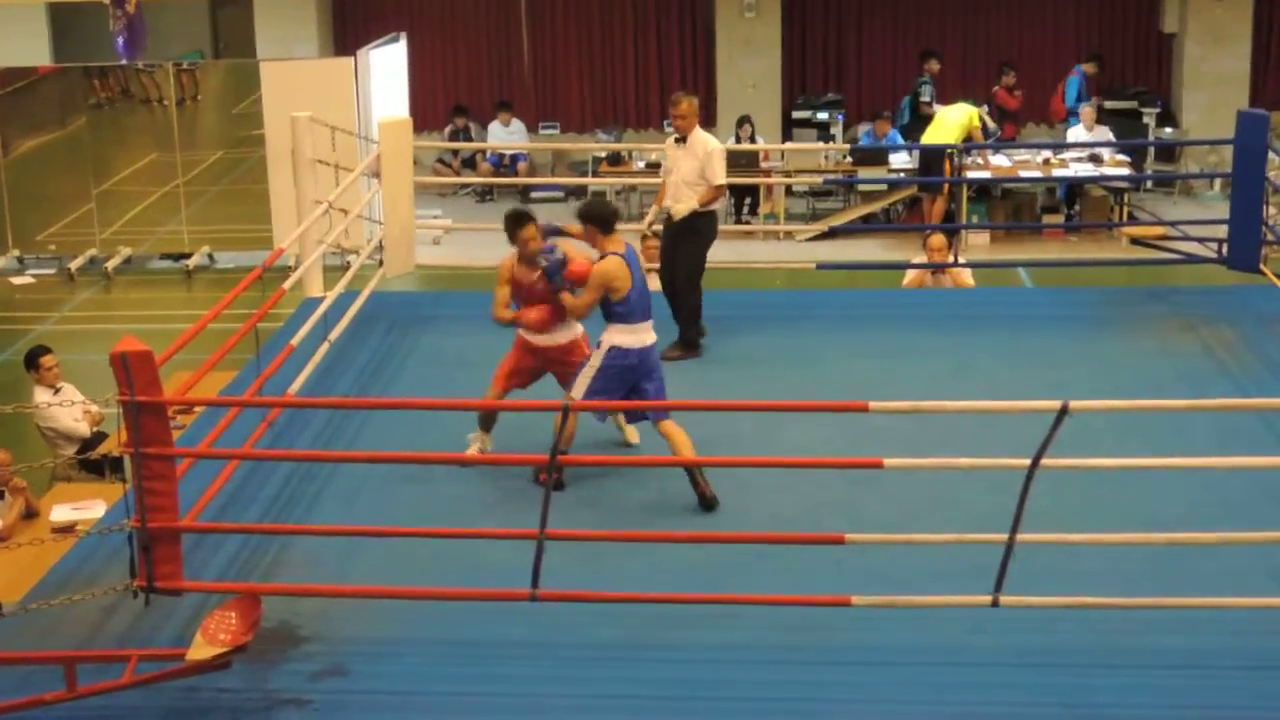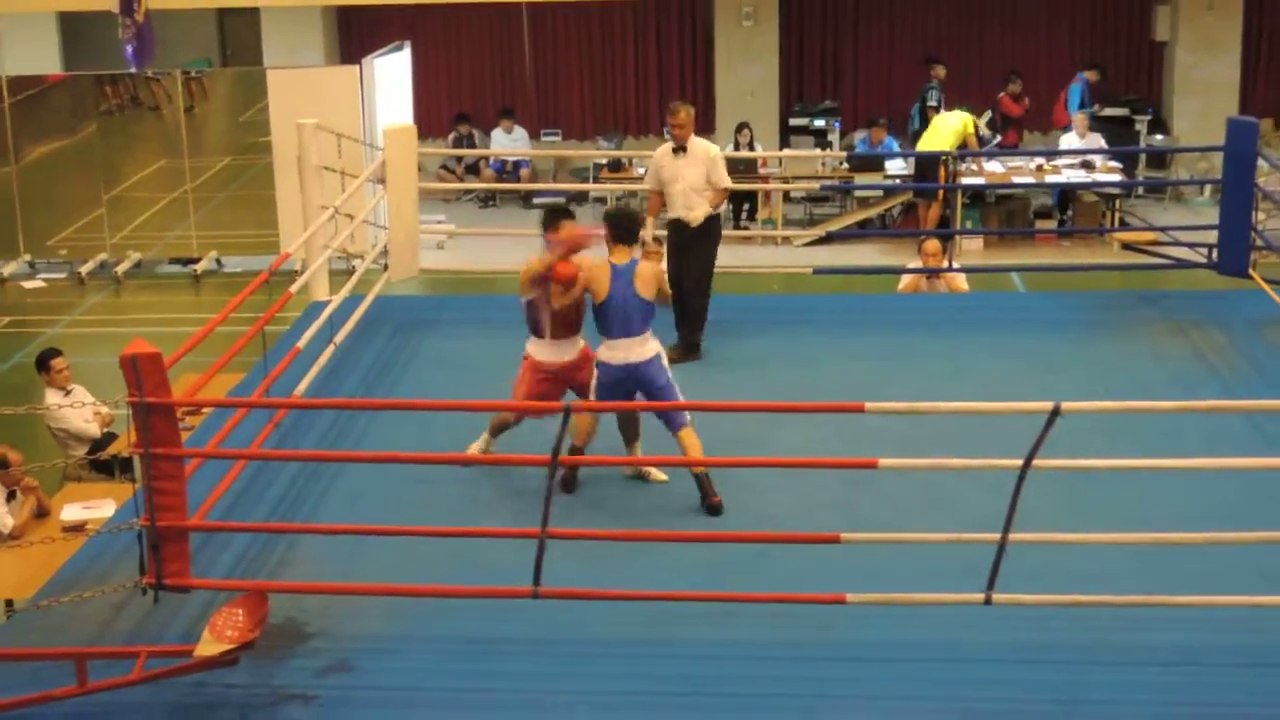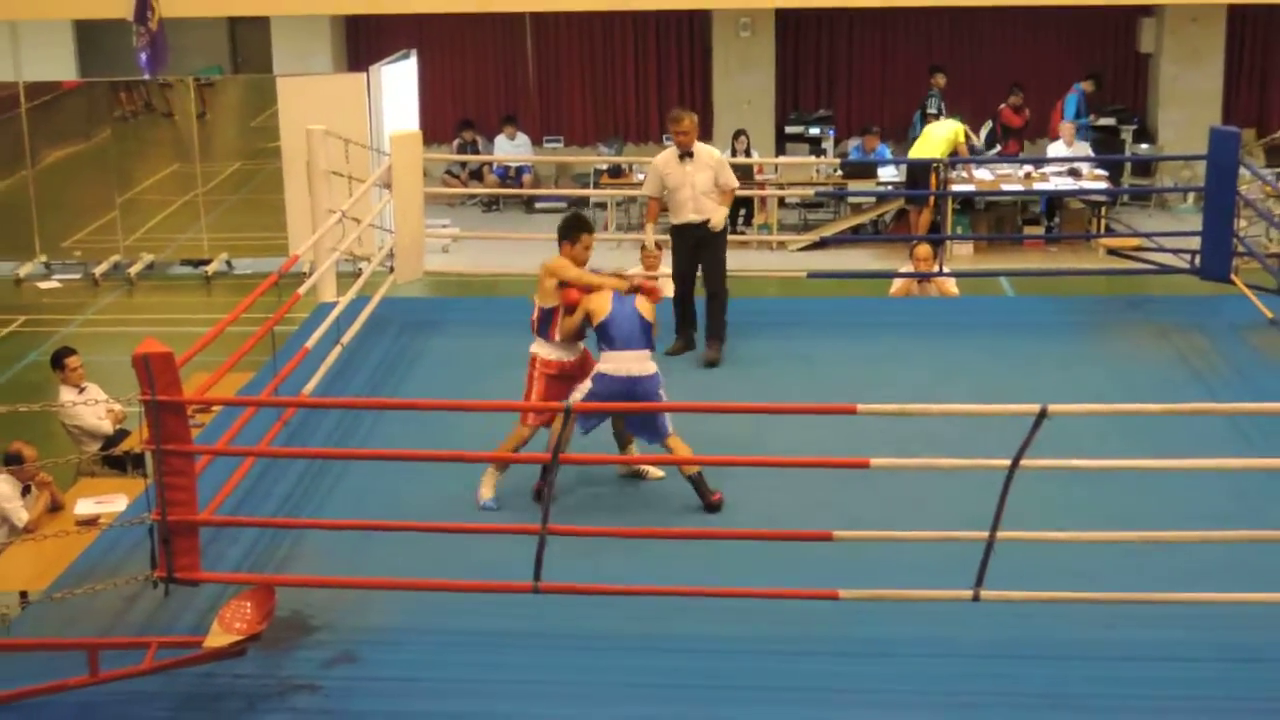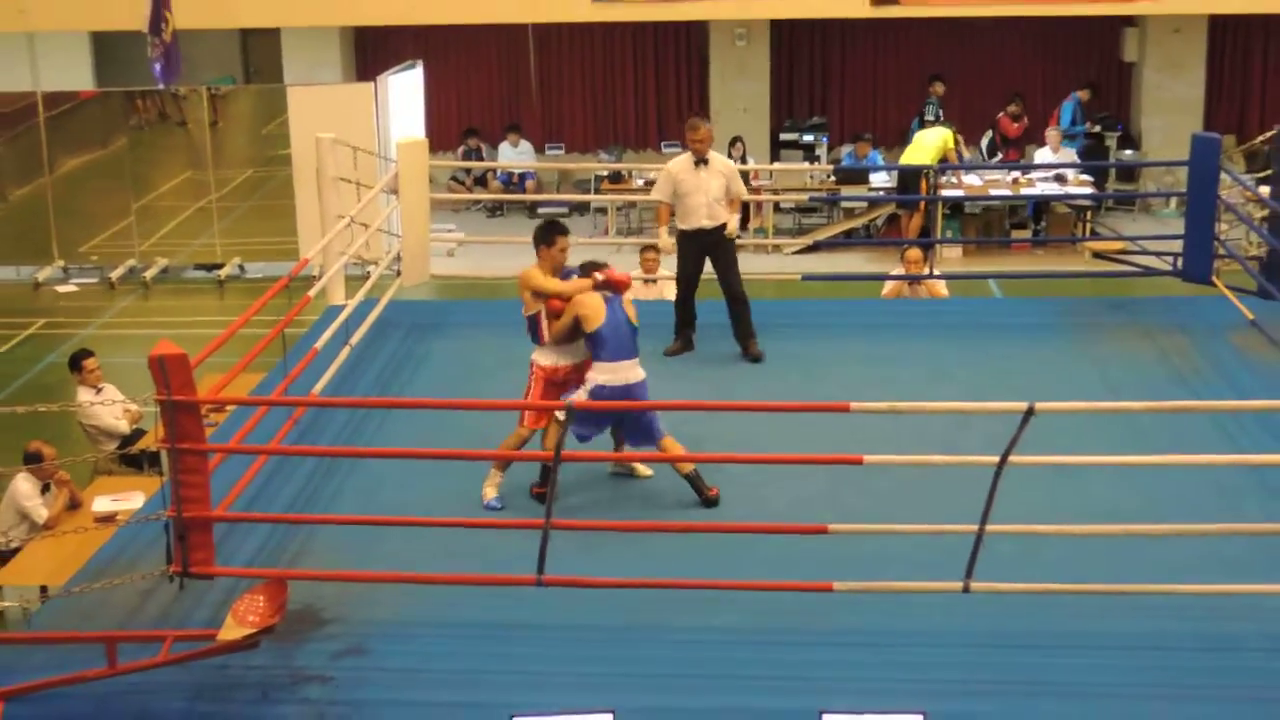
dt=0.2s
person 1, frame 1
left shoulder: (561, 253)
right shoulder: (508, 268)
right elbow: (498, 313)
right wrist: (521, 318)
left hip: (569, 340)
right hip: (530, 341)
right knee: (493, 398)
left ankle: (620, 419)
right ankle: (481, 440)
person 1, frame 2
right shoulder: (532, 271)
right elbow: (540, 268)
right wrist: (566, 246)
left hip: (576, 354)
right hip: (541, 360)
right knee: (511, 416)
left ankle: (636, 461)
right ankle: (485, 442)
person 1, frame 3
left shoulder: (576, 277)
right shoulder: (553, 267)
right elbow: (592, 282)
right wrist: (632, 285)
left hip: (577, 355)
right hip: (548, 361)
right knee: (526, 430)
left ankle: (630, 462)
right ankle: (489, 480)
person 1, frame 4
left shoulder: (563, 274)
right shoulder: (529, 277)
right elbow: (563, 290)
right wrist: (602, 280)
left hip: (578, 357)
right hip: (548, 365)
right knee: (525, 431)
left ankle: (621, 460)
right ankle: (491, 483)
person 2, frame 1
left shoulder: (605, 269)
right shoulder: (629, 248)
left elbow: (577, 311)
right elbow: (595, 236)
left wrist: (556, 281)
left hip: (617, 348)
right hip: (646, 347)
left knee: (572, 403)
right knee: (661, 419)
left ankle: (554, 471)
right ankle: (701, 485)
person 2, frame 2
left shoulder: (593, 272)
right shoulder: (651, 270)
right elbow: (667, 299)
left hip: (611, 361)
right hip: (647, 357)
left knee: (590, 408)
right knee: (681, 425)
left ankle: (570, 471)
right ankle: (708, 493)
person 2, frame 3
left shoulder: (593, 299)
right shoulder: (644, 302)
left elbow: (565, 333)
left hip: (609, 375)
right hip: (645, 375)
left knee: (564, 415)
right knee: (668, 437)
left ankle: (545, 483)
right ankle: (707, 495)
person 2, frame 4
left shoulder: (581, 302)
right shoulder: (627, 303)
left elbow: (556, 336)
left hip: (602, 385)
right hip: (635, 383)
left knee: (557, 421)
right knee: (661, 438)
left ankle: (544, 486)
right ankle: (704, 491)
person 3, frame 1
left shoulder: (710, 147)
right shoulder: (671, 144)
left elbow: (719, 188)
left wrist: (690, 205)
right wrist: (655, 210)
left hip: (699, 222)
right hip: (674, 220)
left knee: (687, 281)
right knee: (667, 277)
left ankle: (689, 342)
right ankle: (691, 327)
person 3, frame 2
left shoulder: (709, 152)
right shoulder: (661, 154)
left elbow: (723, 189)
right elbow: (656, 192)
left wrist: (705, 210)
right wrist: (650, 221)
left hip: (705, 226)
right hip: (676, 226)
left knee: (697, 286)
right knee: (677, 284)
left ankle: (690, 345)
right ankle: (685, 337)
person 3, frame 3
left shoulder: (713, 157)
right shoulder: (661, 162)
left elbow: (729, 188)
right elbow: (654, 198)
left wrist: (721, 211)
right wrist: (649, 228)
left hip: (711, 229)
right hip: (681, 230)
left knee: (715, 286)
right knee: (682, 286)
left ankle: (714, 342)
right ankle: (684, 337)
person 3, frame 4
left shoulder: (725, 166)
right shoulder: (674, 168)
left elbow: (736, 196)
right elbow: (664, 202)
left wrist: (734, 218)
right wrist: (663, 231)
left hip: (720, 233)
right hip: (689, 236)
left knee: (734, 288)
right knee: (685, 289)
left ankle: (748, 342)
right ankle: (683, 338)
